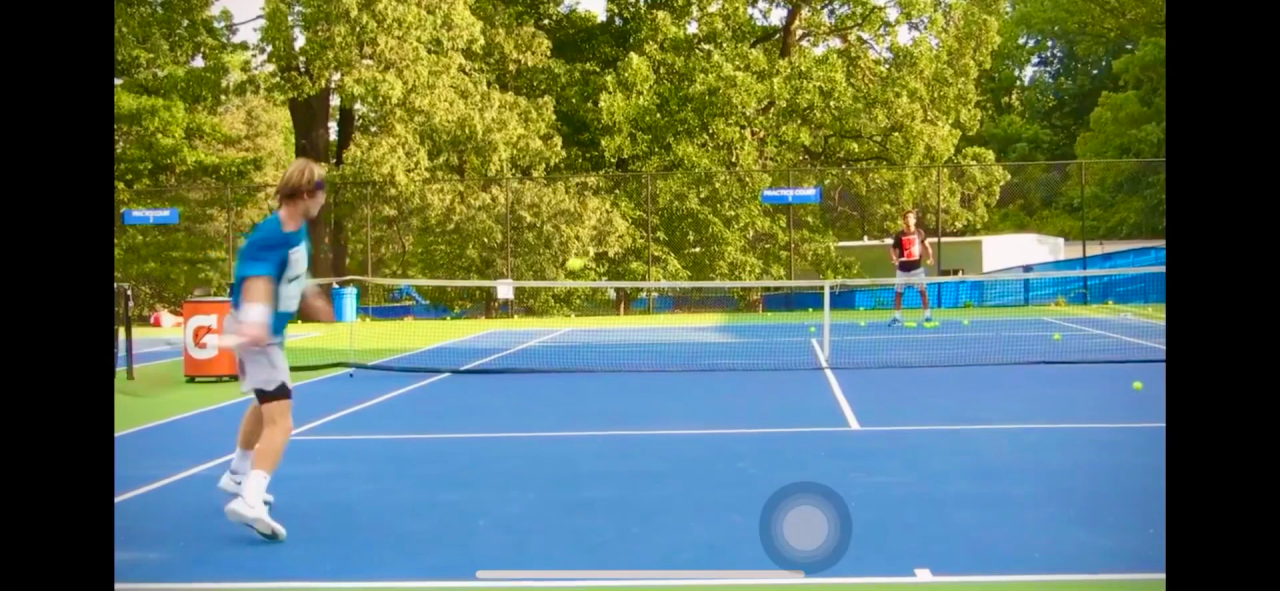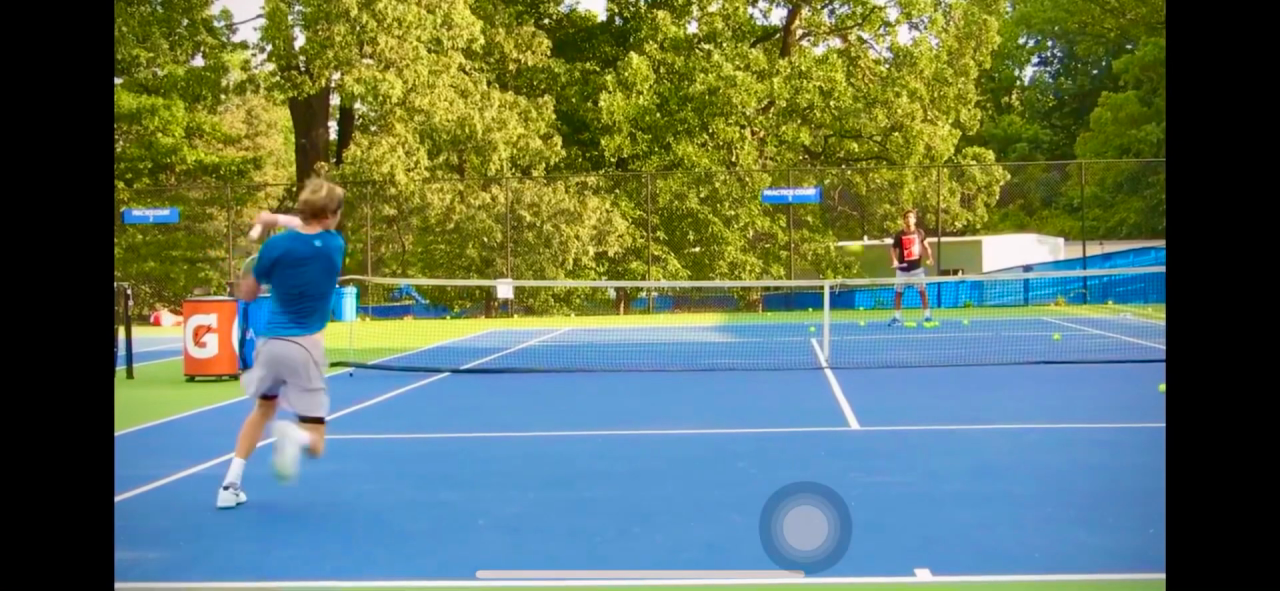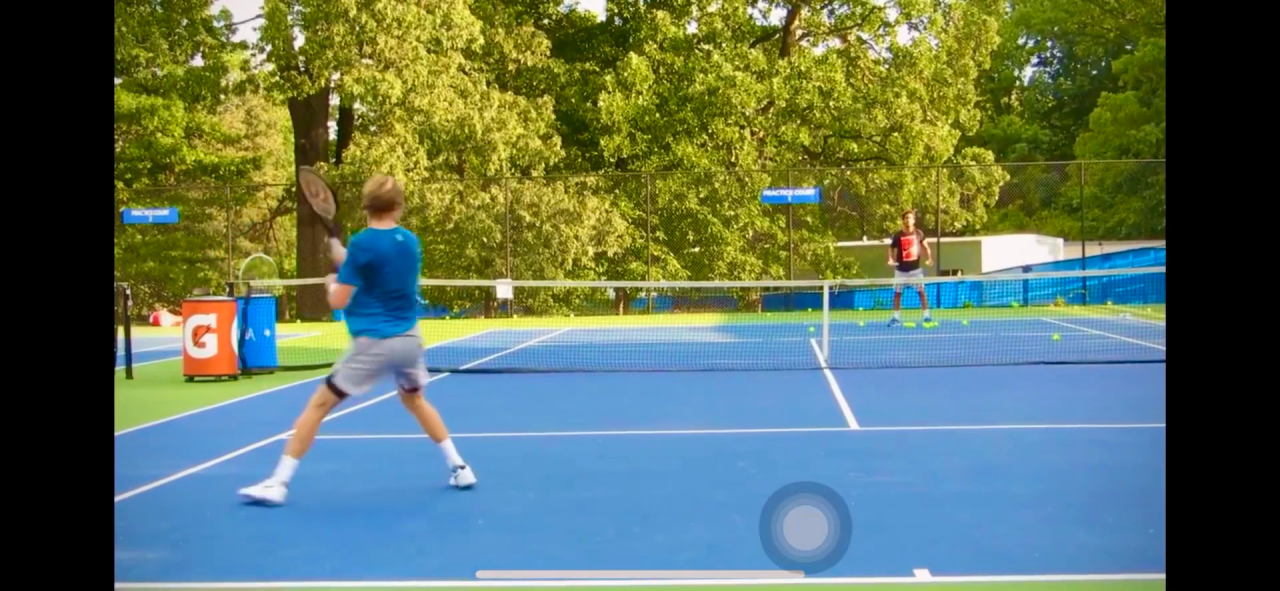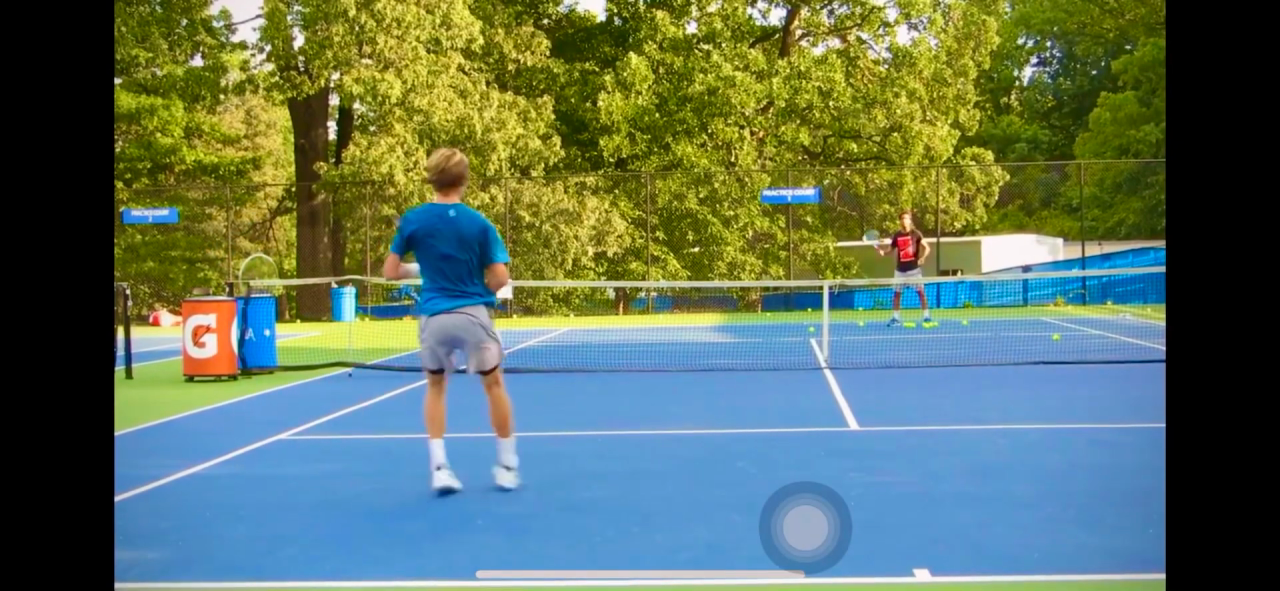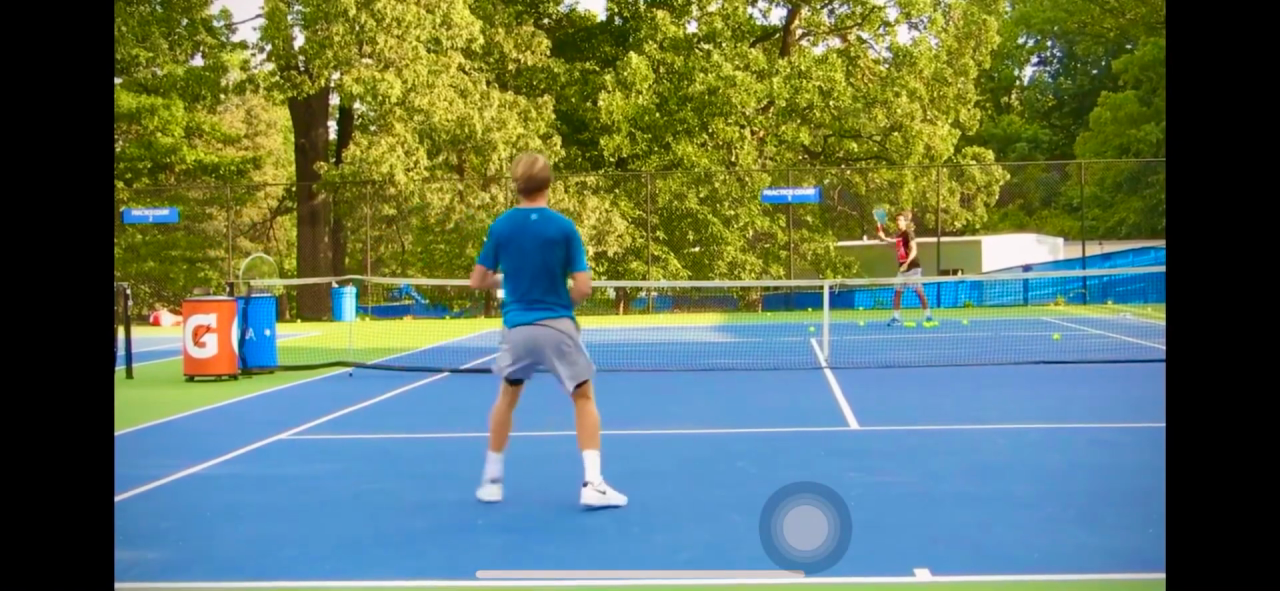
dt=0.3s
person 1, frame 1
left shoulder: (296, 230)
right shoulder: (270, 238)
right elbow: (256, 290)
left wrist: (314, 302)
right wrist: (252, 326)
left hip: (266, 337)
right hip: (257, 340)
left knee: (265, 407)
right knee: (279, 421)
left ankle: (236, 476)
right ankle: (248, 502)
person 1, frame 2
left shoulder: (276, 245)
right shoulder: (335, 245)
left elbow: (245, 293)
right wrist: (278, 219)
left hip: (270, 343)
right hip: (305, 348)
left knee: (264, 409)
right knee: (313, 440)
left ankle: (230, 484)
right ankle: (292, 436)
person 1, frame 3
left shoulder: (361, 244)
right shoulder: (413, 242)
left elbow: (339, 301)
left wrist: (332, 282)
left hip: (373, 343)
right hip: (410, 339)
left knee: (319, 405)
right knee: (415, 400)
left ankle: (277, 483)
right ankle: (458, 468)
person 1, frame 4
left shoulder: (412, 218)
right shoulder: (479, 224)
left elbow: (390, 271)
right elbow: (500, 278)
left hip: (433, 320)
right hip: (472, 316)
left knee: (436, 387)
right knee: (494, 386)
left ankle: (440, 468)
right ankle: (507, 466)
person 1, frame 5
left shoulder: (500, 226)
right shoulder: (564, 227)
left elbow: (479, 280)
right elbow: (583, 287)
left hip: (517, 329)
right hip: (557, 327)
left knee: (507, 398)
right knee: (584, 399)
left ankle: (491, 481)
right ankle: (593, 484)
